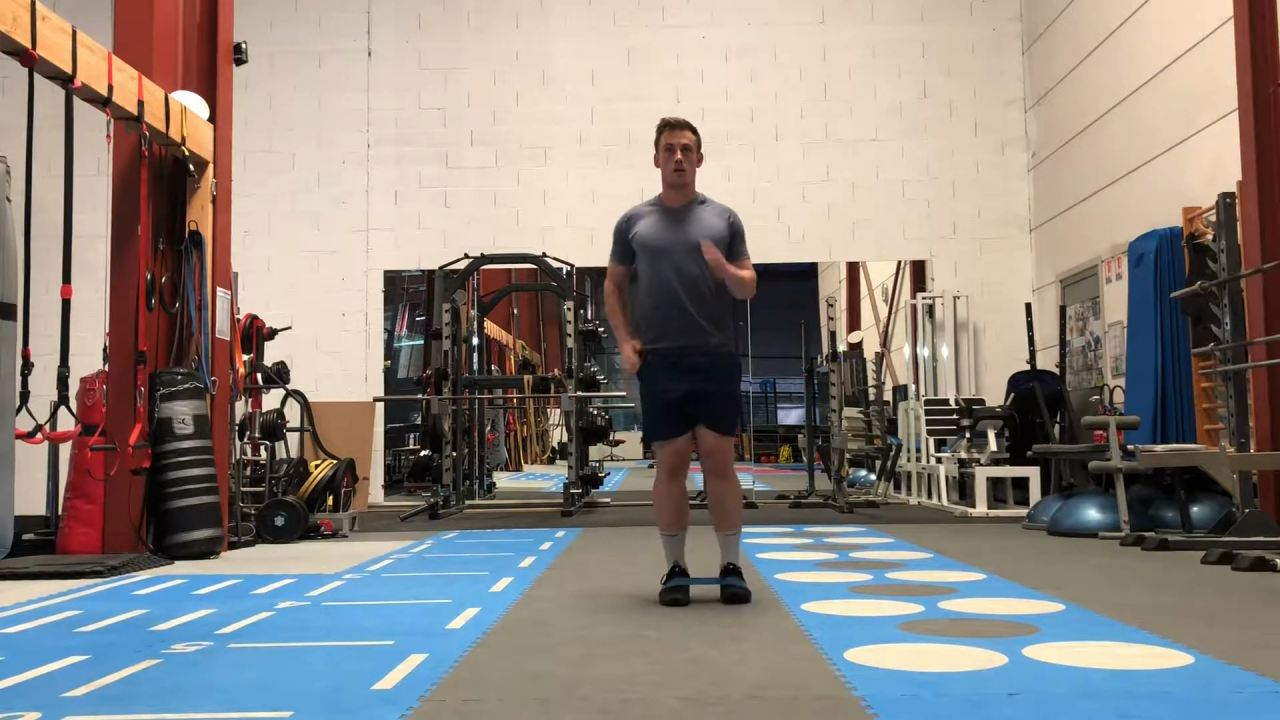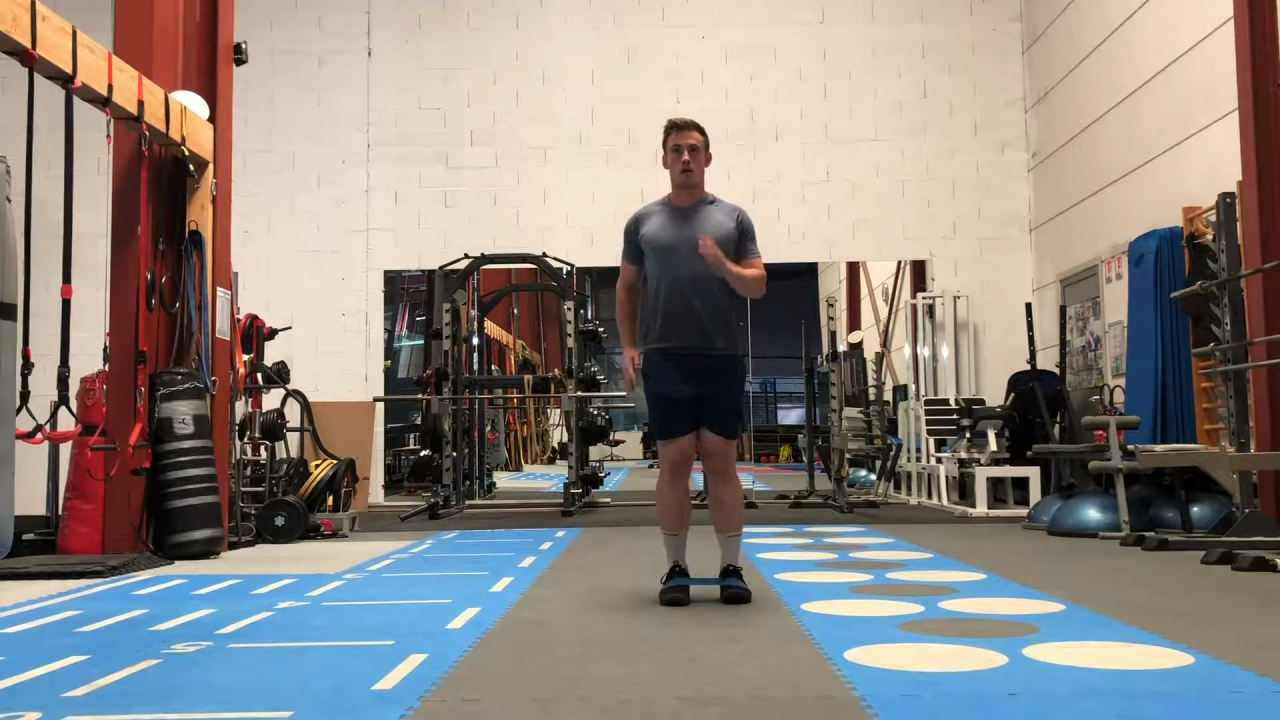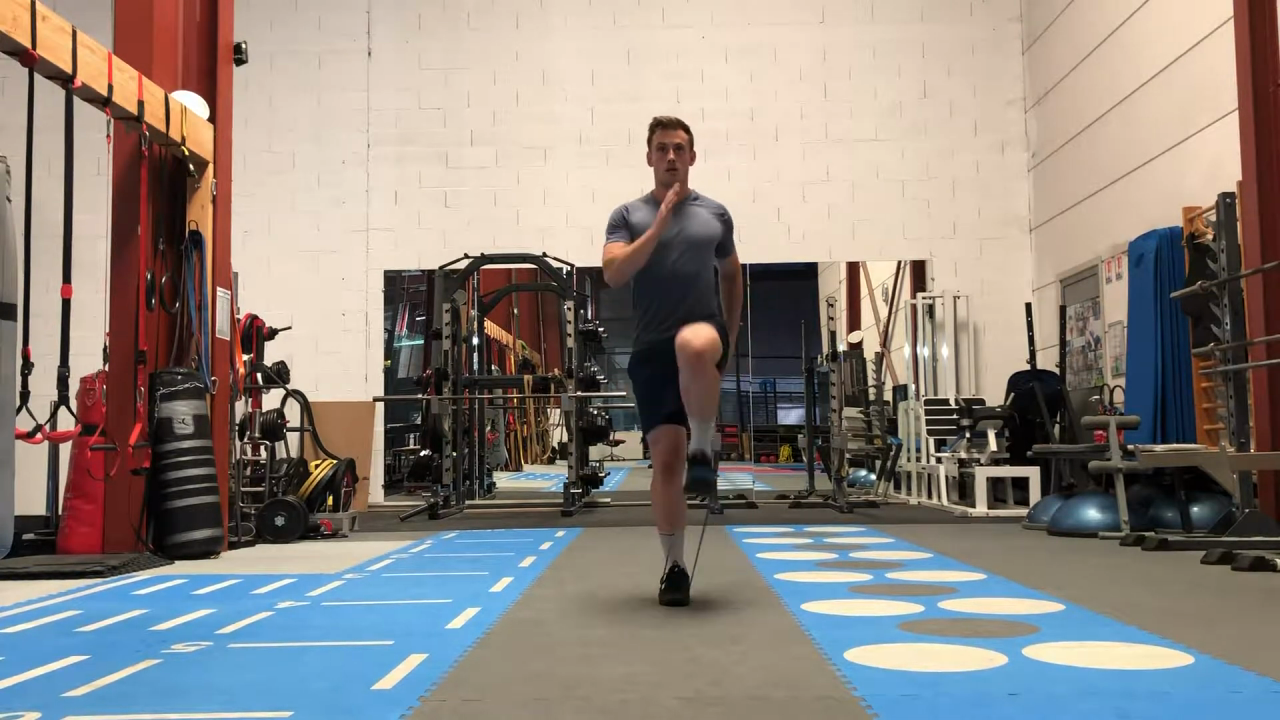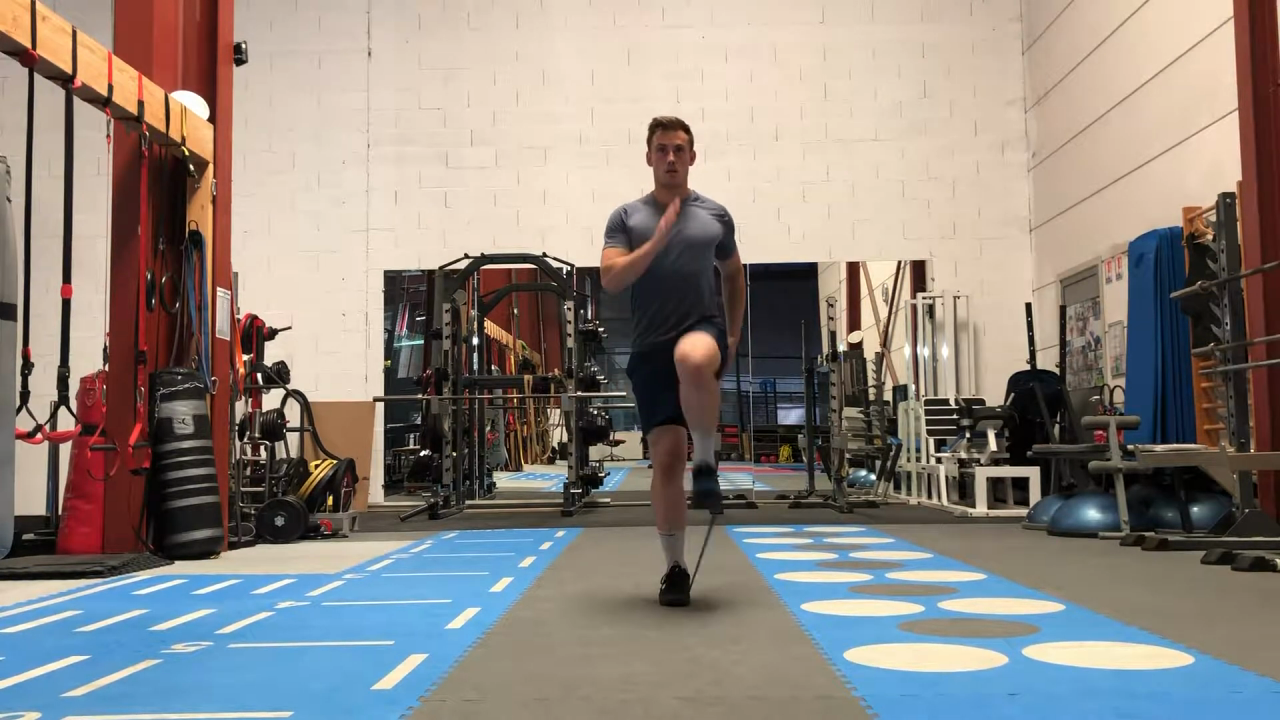
dt=0.5s
person 1, frame 1
left shoulder: (723, 217)
right shoulder: (633, 221)
left elbow: (748, 286)
right elbow: (614, 286)
left wrist: (722, 267)
right wrist: (625, 340)
left hip: (716, 356)
right hip: (659, 360)
left knee: (719, 460)
right knee: (670, 463)
left ankle: (731, 566)
right ankle: (675, 568)
person 1, frame 2
left shoulder: (733, 217)
right shoulder: (643, 221)
left elbow: (758, 285)
right elbow: (627, 288)
left wrist: (724, 266)
right wrist: (628, 347)
left hip: (722, 358)
right hip: (664, 360)
left knee: (721, 462)
right knee: (674, 462)
left ankle: (731, 568)
right ankle: (676, 568)
person 1, frame 3
left shoulder: (715, 213)
right shoulder: (628, 214)
left elbow: (732, 275)
right elbow: (613, 273)
left wrist: (730, 335)
right wrist: (659, 224)
left hip: (703, 339)
right hip: (652, 349)
left knee: (693, 343)
right knee: (665, 459)
left ankle: (701, 450)
right ankle: (674, 568)
person 1, frame 4
left shoulder: (716, 214)
right shoulder: (626, 216)
left elbow: (734, 275)
right elbow: (611, 278)
left wrist: (733, 333)
right wrist: (658, 240)
left hip: (703, 335)
right hip: (651, 350)
left knee: (692, 357)
right knee: (665, 459)
left ankle: (705, 462)
right ankle: (675, 567)
